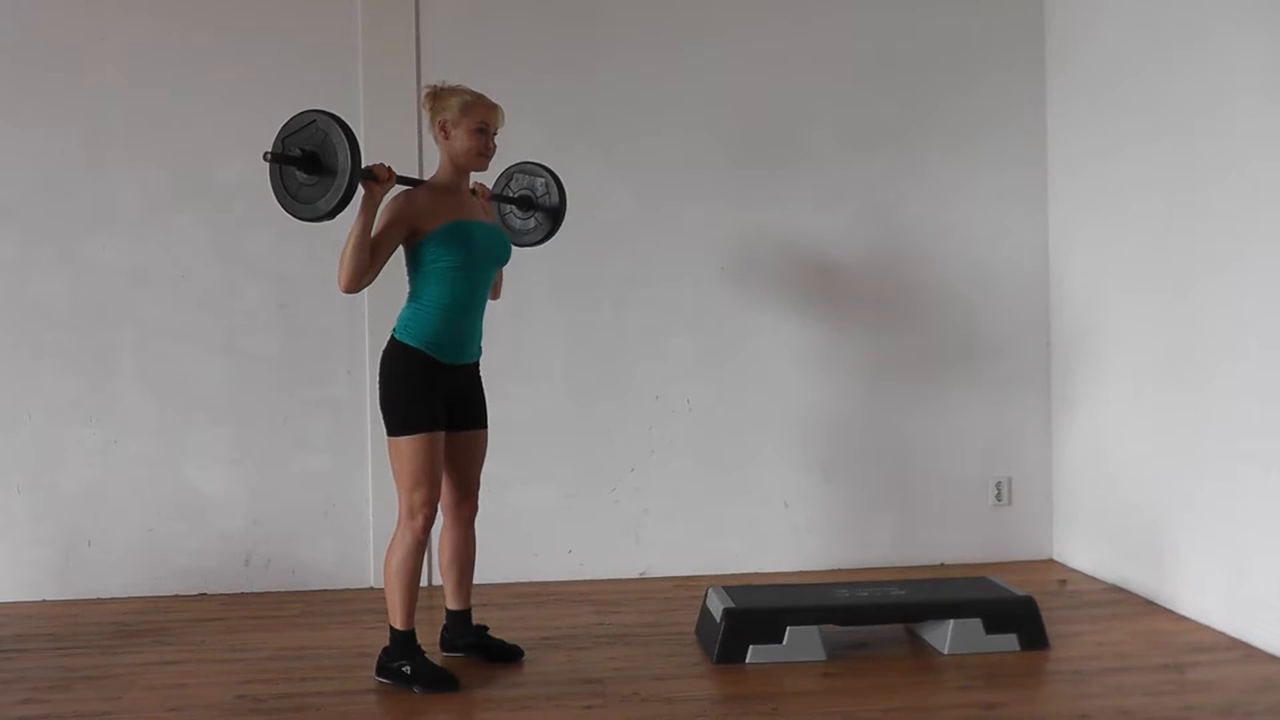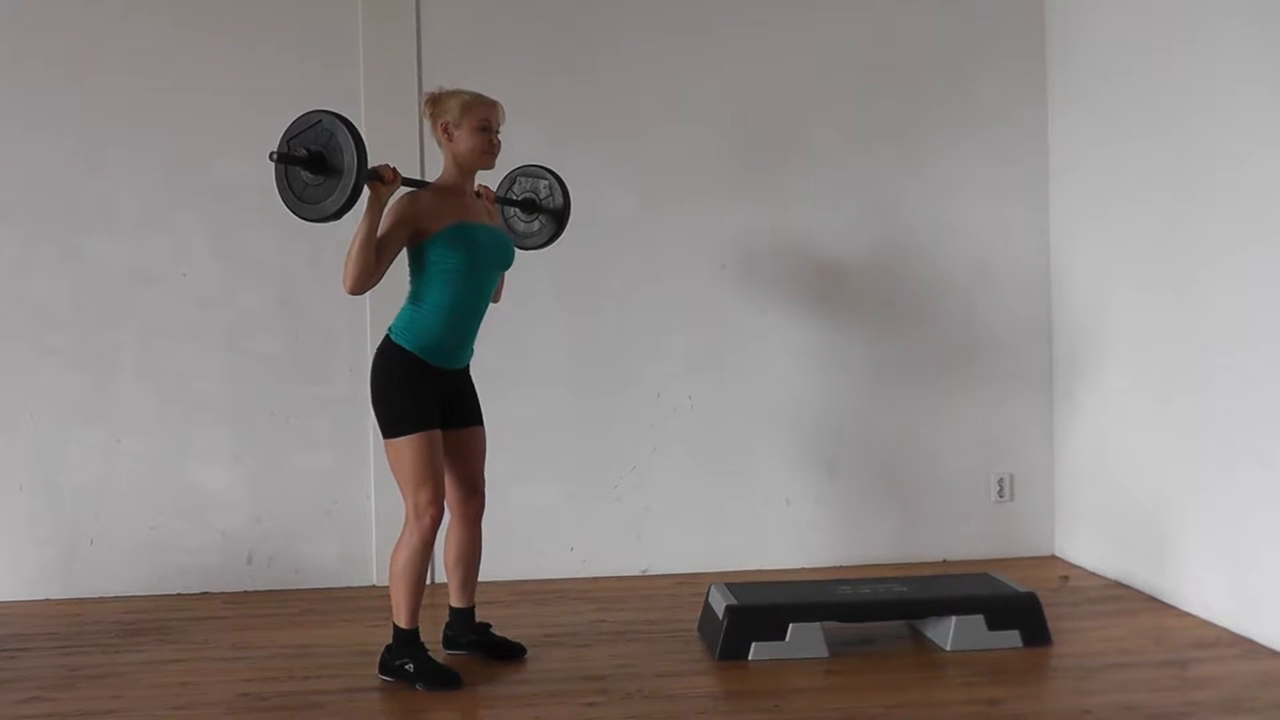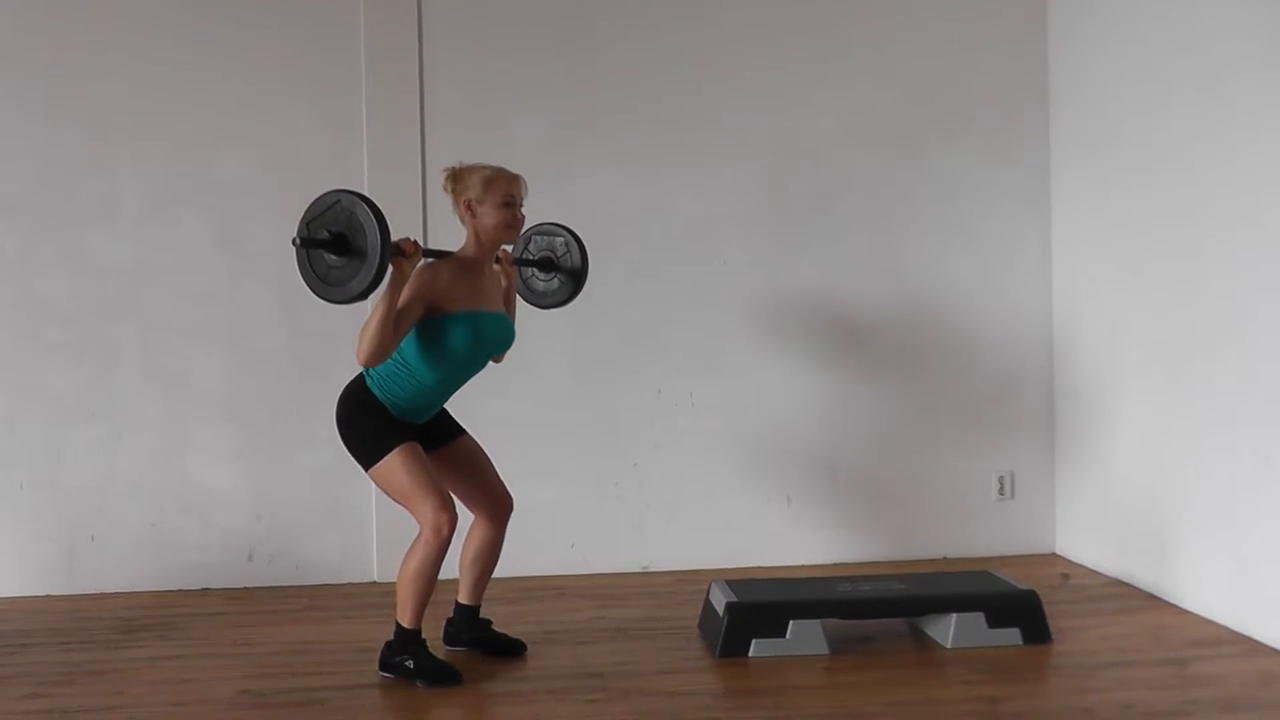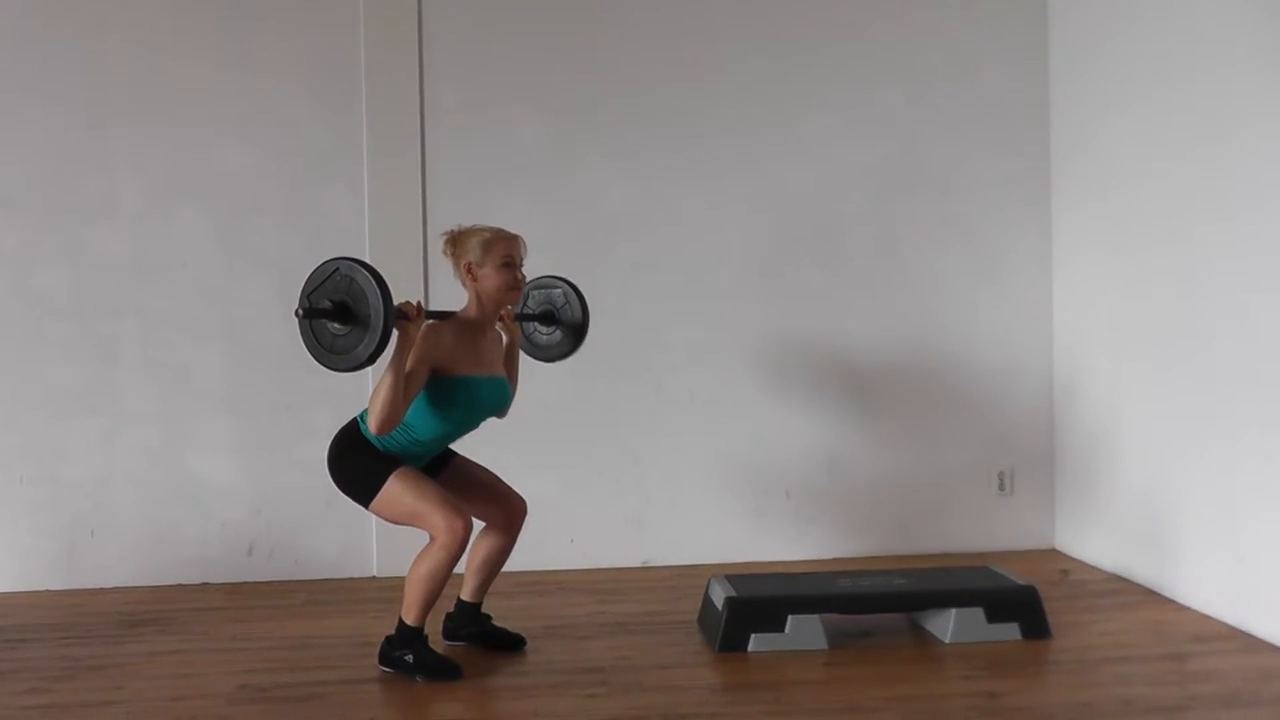
dt=0.7s
person 1, frame 1
left shoulder: (480, 205)
right shoulder: (412, 204)
right elbow: (351, 281)
right wrist: (370, 200)
left hip: (462, 369)
right hip: (415, 367)
left knee: (463, 505)
right knee: (419, 512)
left ankle: (460, 627)
right ankle: (398, 651)
person 1, frame 2
left shoulder: (480, 207)
right shoulder: (418, 205)
left elbow: (492, 291)
right elbow: (356, 282)
right wrist: (376, 200)
left hip: (453, 373)
right hip: (405, 370)
left knee: (469, 503)
right knee: (426, 512)
left ankle: (463, 626)
right ankle: (401, 651)
person 1, frame 3
left shoulder: (490, 276)
right shoulder: (436, 276)
left elbow: (495, 351)
right elbow: (369, 354)
right wrist: (399, 277)
left hip: (422, 412)
right hip: (371, 410)
left knee: (497, 506)
right knee: (438, 518)
left ankle: (465, 622)
right ankle: (402, 648)
person 1, frame 4
left shoulder: (492, 336)
right shoulder: (440, 338)
left elbow: (498, 407)
right elbow: (380, 422)
right wrist: (405, 341)
left hip: (418, 454)
right hip: (362, 454)
left knee: (511, 510)
right knee: (453, 526)
left ankle: (465, 618)
right ankle: (402, 645)
